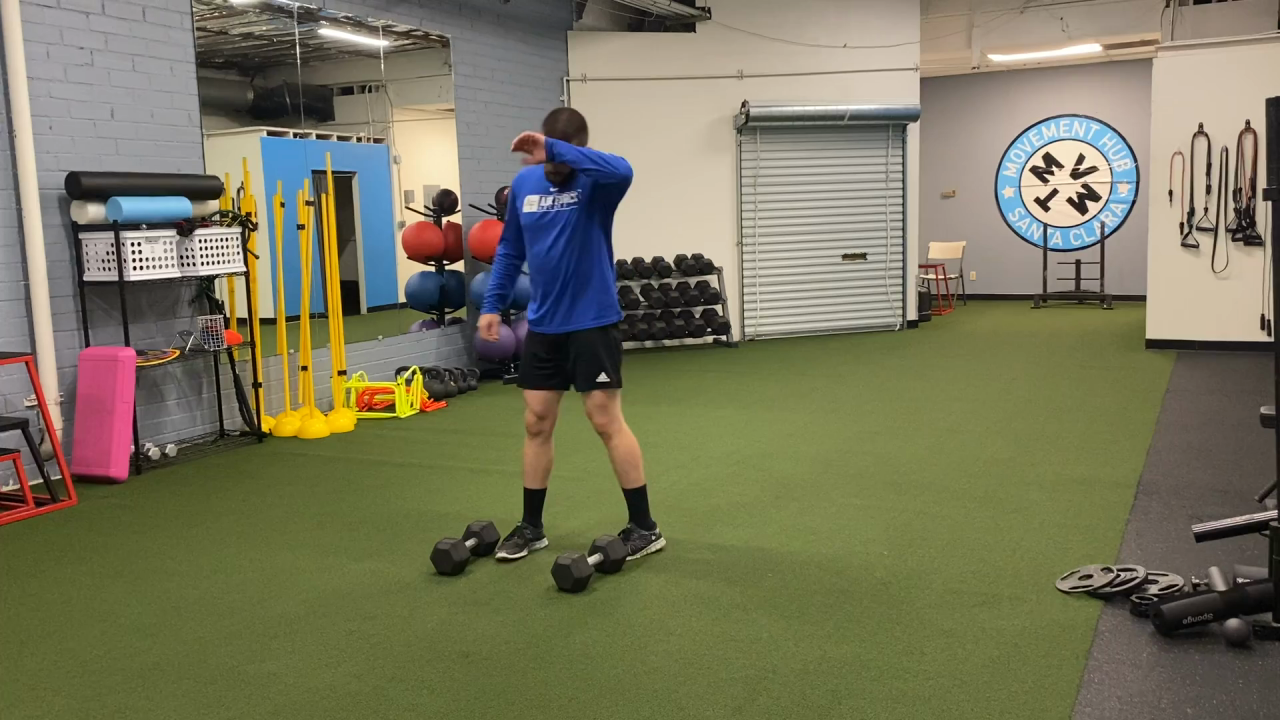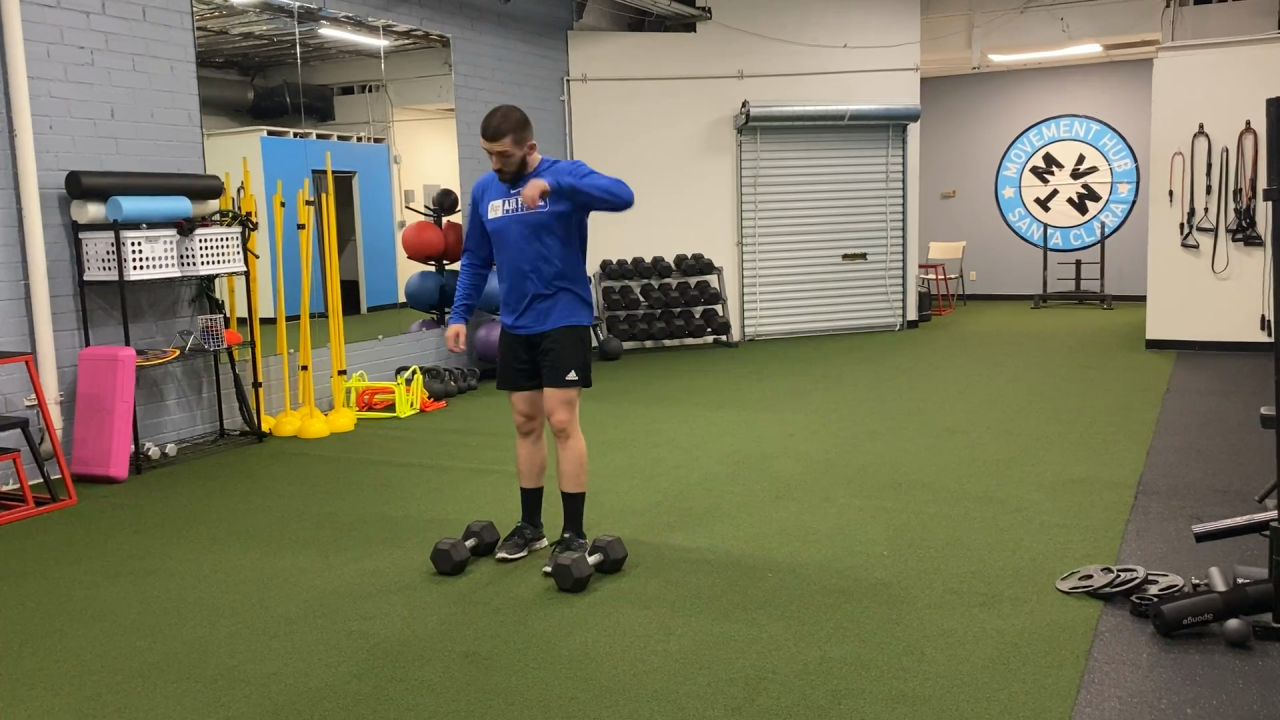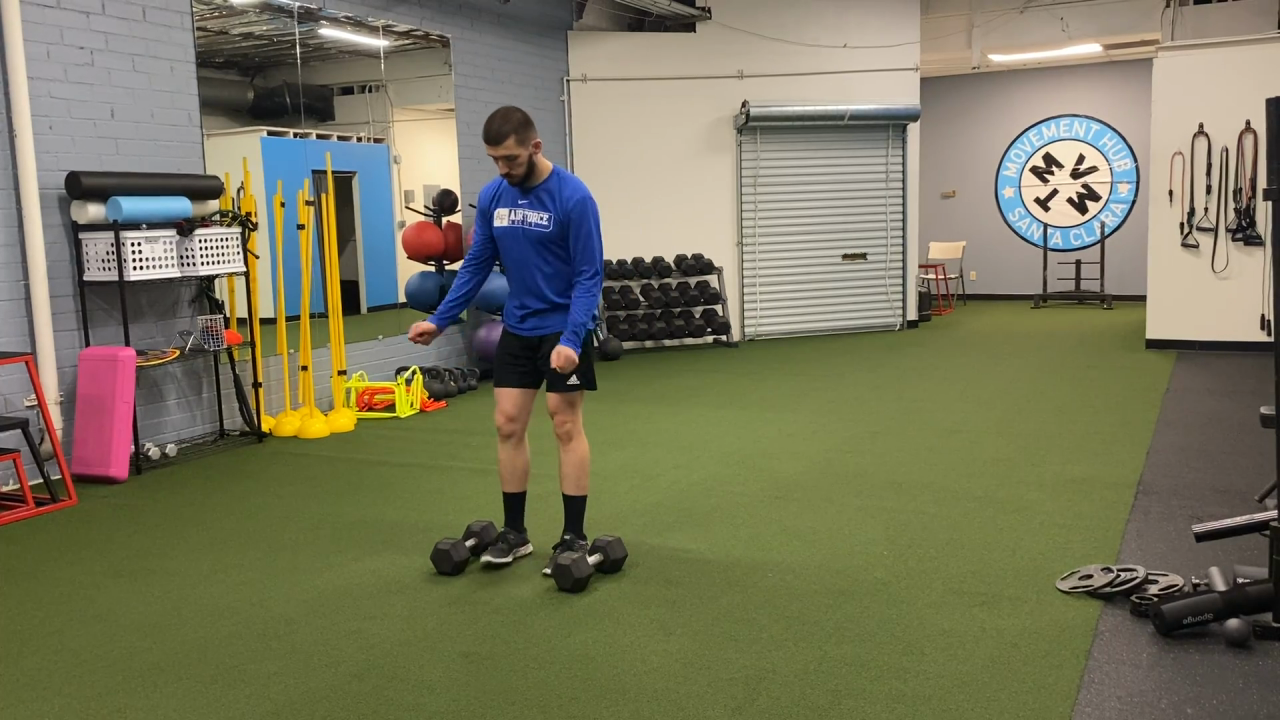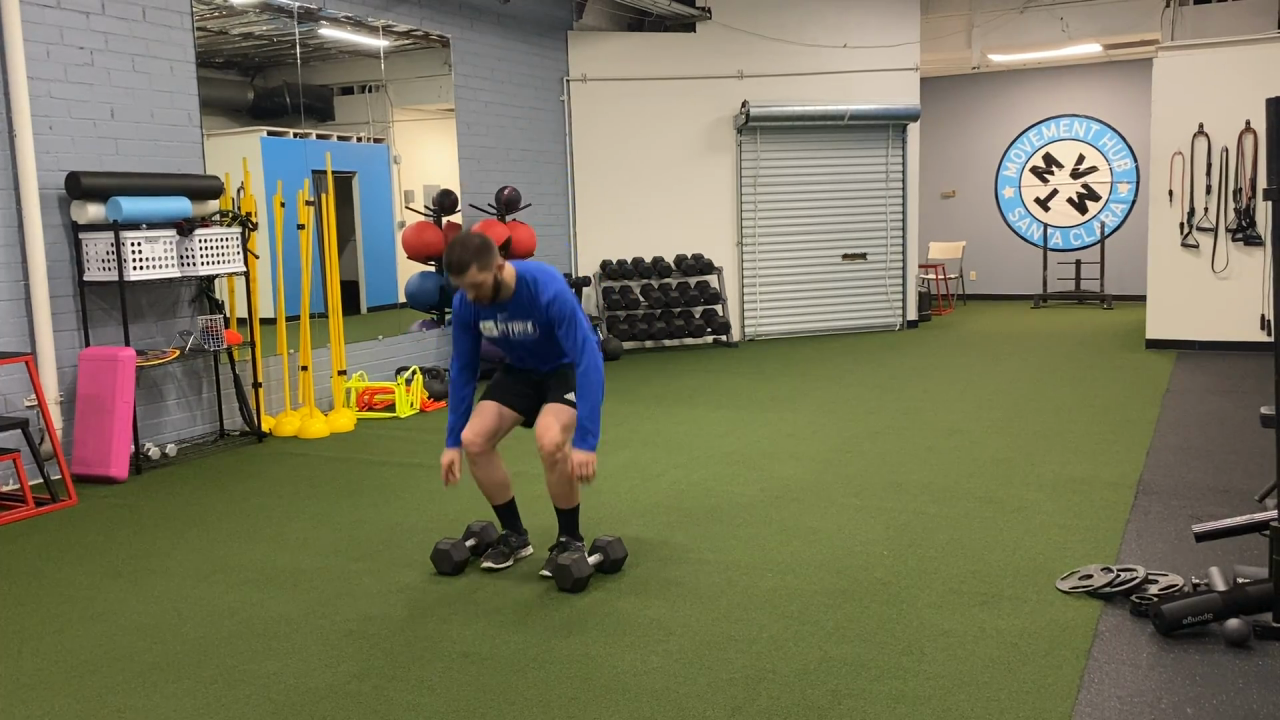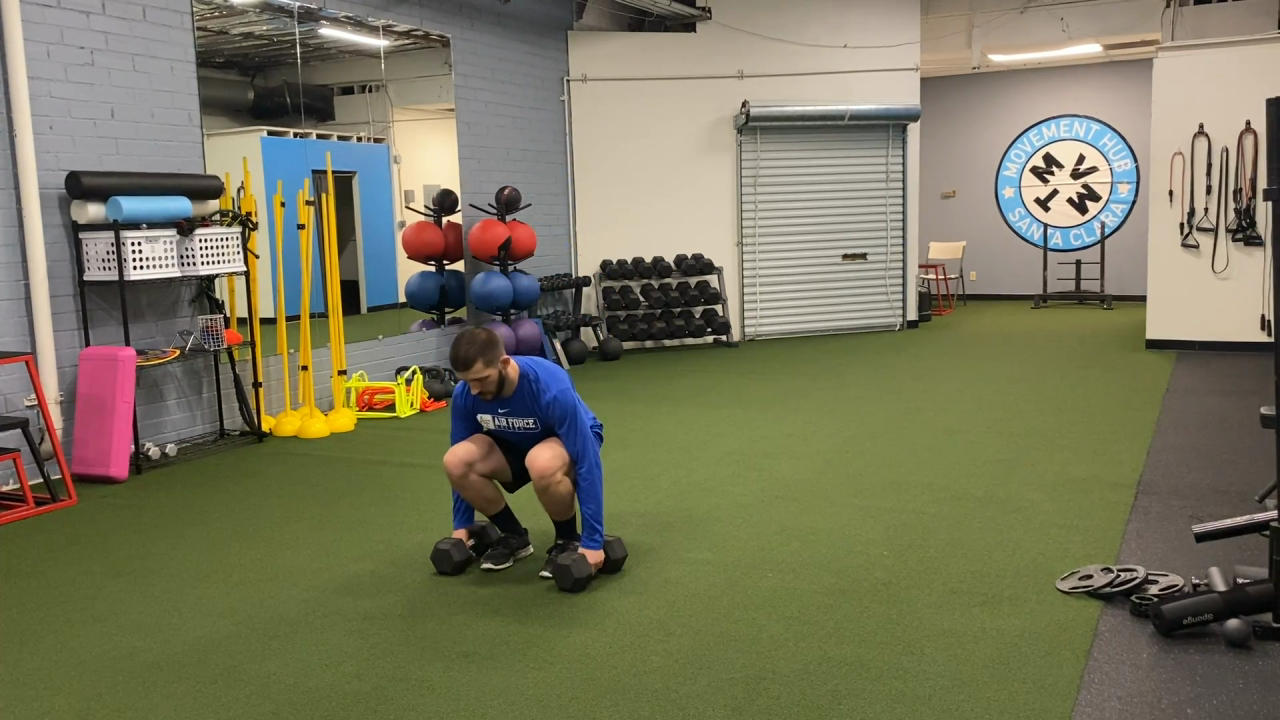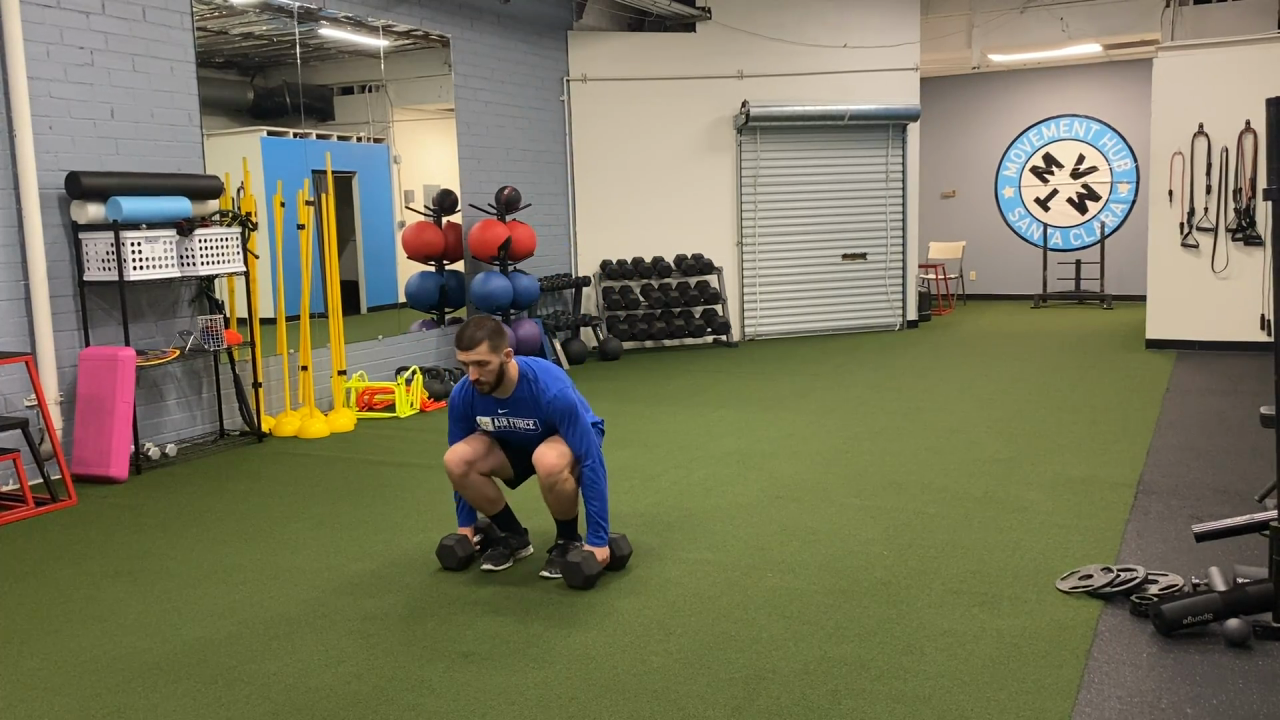
dt=0.5s
person 1, frame 1
left shoulder: (596, 182)
right shoulder: (524, 184)
left elbow: (622, 170)
right elbow: (510, 250)
left wrist: (552, 147)
right wrist: (493, 304)
left hip: (591, 323)
right hip: (542, 325)
left knee: (607, 423)
right knee: (536, 425)
left ankle: (644, 526)
right ankle: (531, 525)
person 1, frame 2
left shoulder: (565, 177)
right shoulder: (483, 192)
left elbow: (622, 196)
right elbow: (475, 260)
left wrist: (552, 181)
right wrist: (459, 314)
left hip: (564, 321)
right hip: (515, 326)
left knee: (562, 423)
right knee: (526, 425)
left ankle: (574, 533)
right ankle: (531, 525)
person 1, frame 3
left shoulder: (573, 197)
right shoulder: (494, 196)
left elbow: (591, 275)
right elbow: (475, 264)
left wrist: (573, 339)
right wrist: (440, 318)
left hip: (563, 330)
right hip: (516, 328)
left knee: (567, 428)
right knee: (508, 427)
left ankle: (574, 537)
right ankle: (515, 531)
person 1, frame 4
left shoulder: (548, 291)
right shoulder: (466, 301)
left elbow: (588, 362)
right elbow: (463, 369)
left wrist: (585, 441)
right wrist: (453, 441)
left hip: (568, 366)
right hip: (520, 369)
left knee: (550, 441)
right knee: (475, 441)
left ankle: (570, 539)
right ankle: (514, 534)
person 1, frame 5
left shoulder: (552, 390)
right shoulder: (465, 395)
left elbow: (587, 462)
right elbow: (461, 455)
left wrist: (592, 541)
right wrist: (461, 524)
left hip: (572, 444)
right hip: (516, 445)
left knee: (542, 464)
right knee: (455, 462)
left ankle: (568, 541)
right ankle: (513, 536)
person 1, frame 6
left shoulder: (552, 390)
right shoulder: (463, 395)
left elbow: (591, 461)
right elbow: (462, 455)
left wrist: (598, 539)
right wrist: (466, 524)
left hip: (571, 444)
right hip: (516, 444)
left knee: (549, 463)
right knee: (455, 461)
left ankle: (568, 541)
right ankle: (513, 536)
